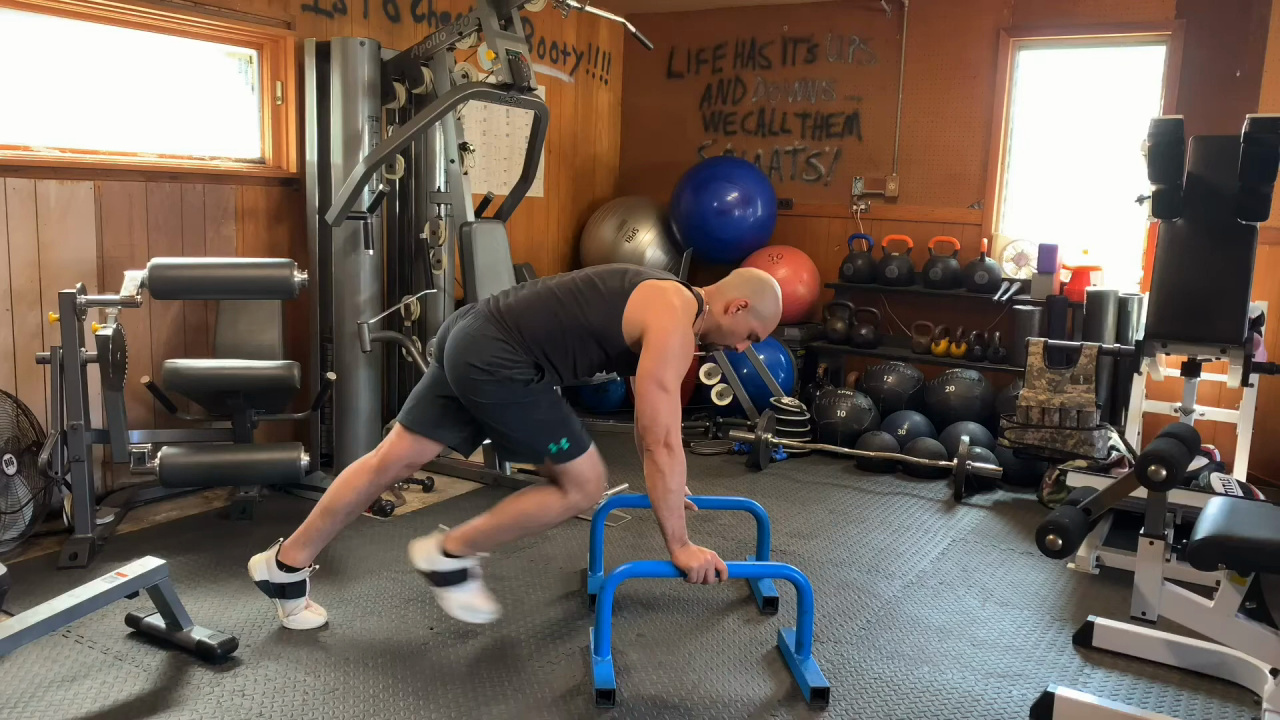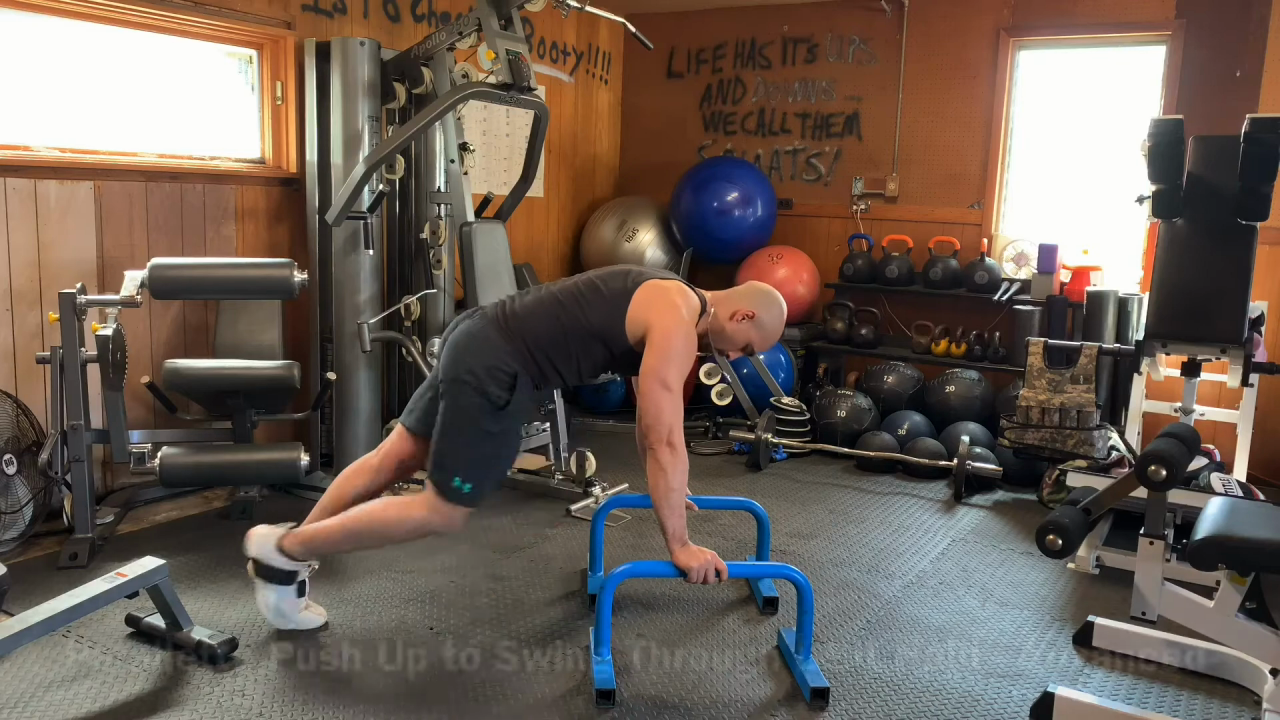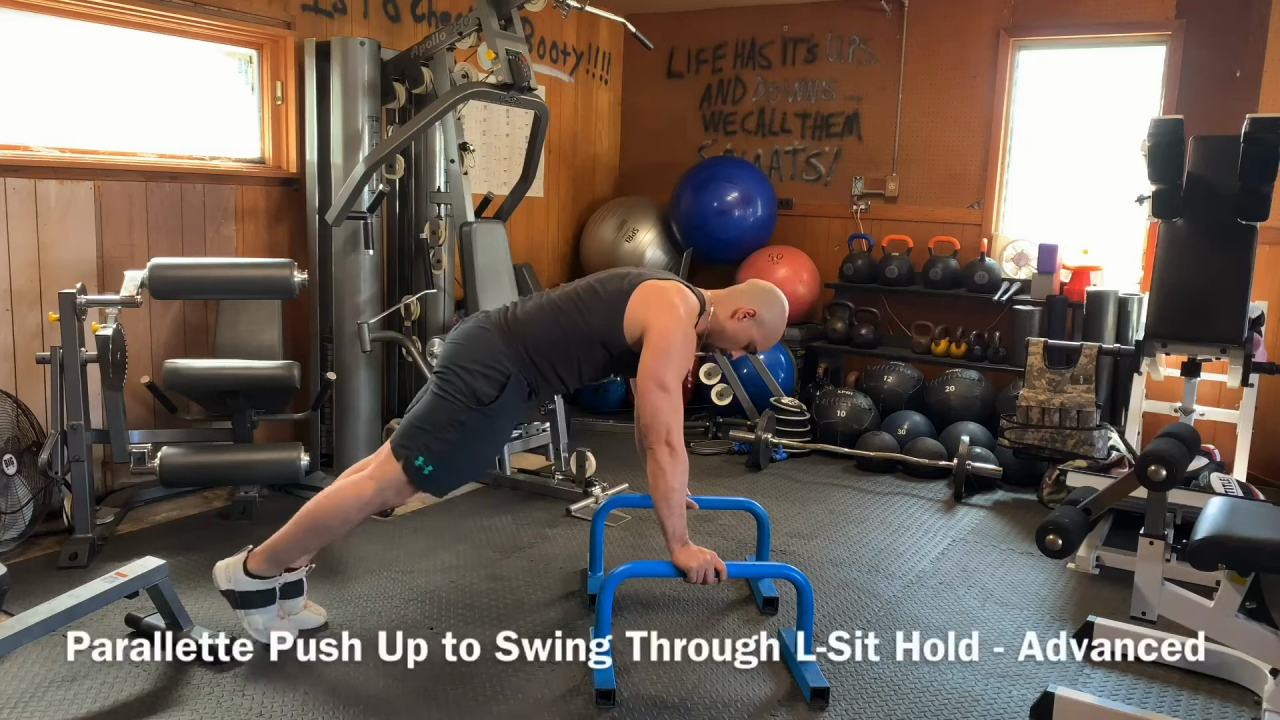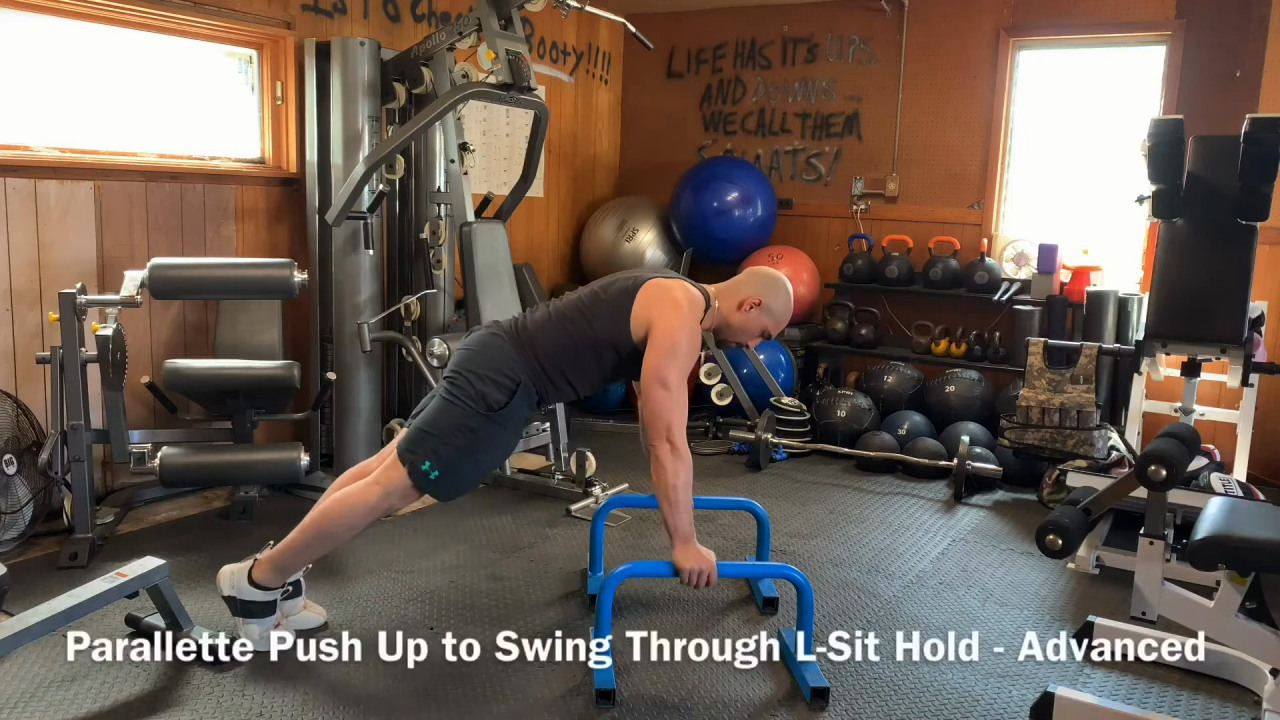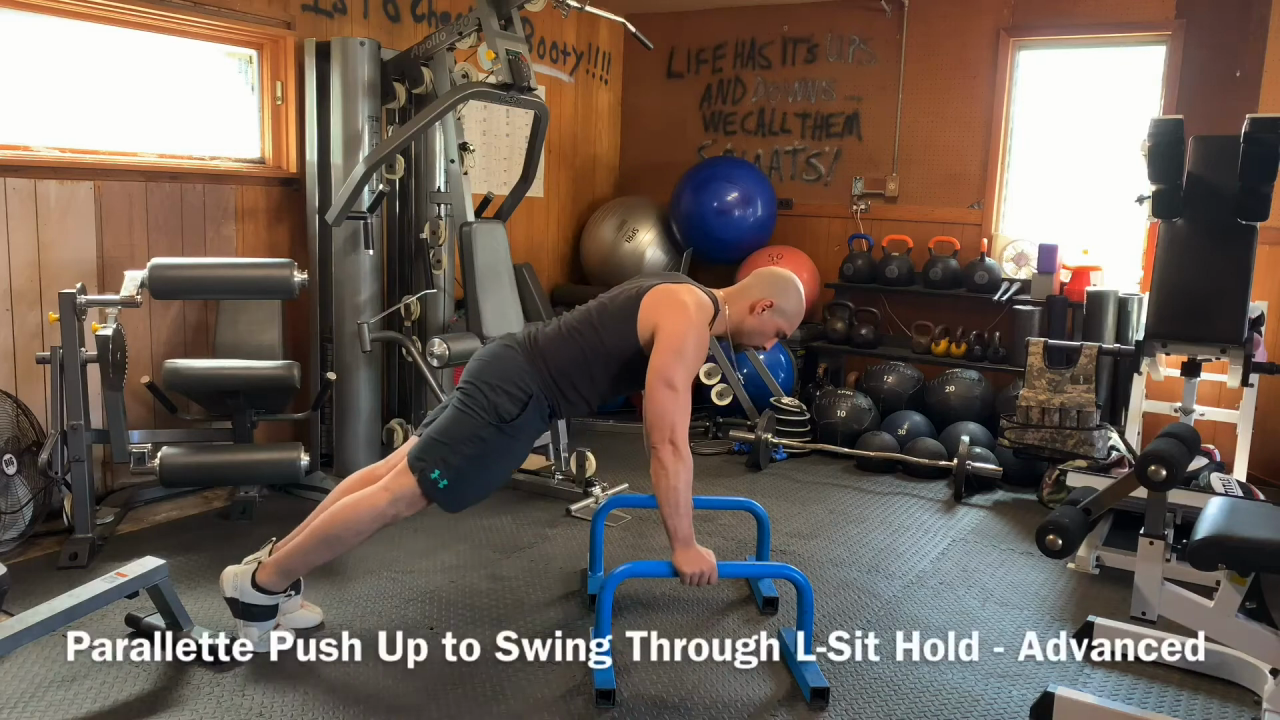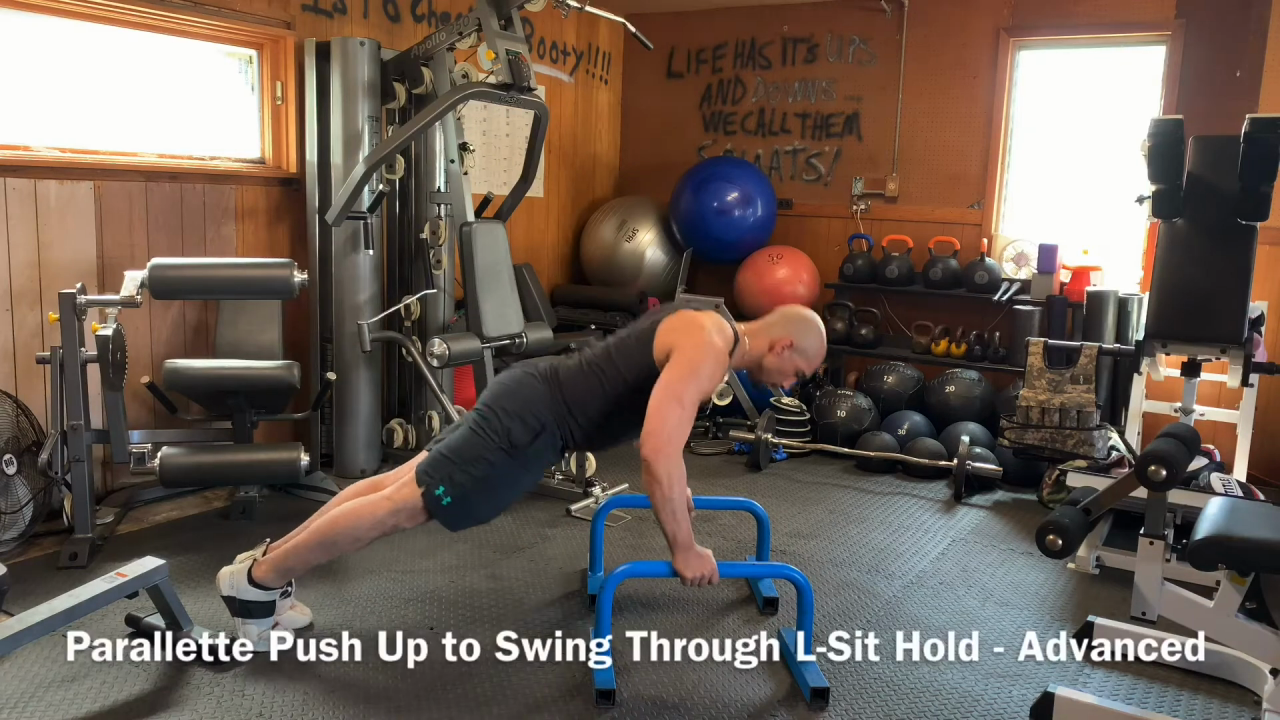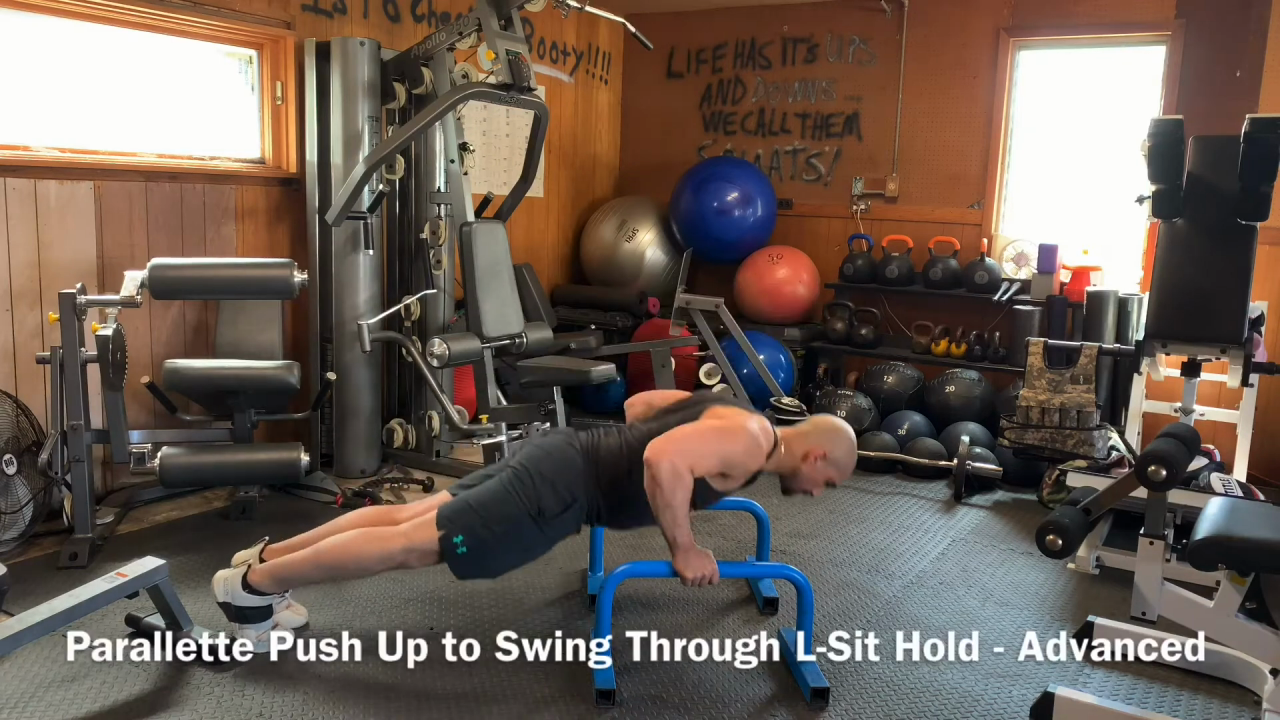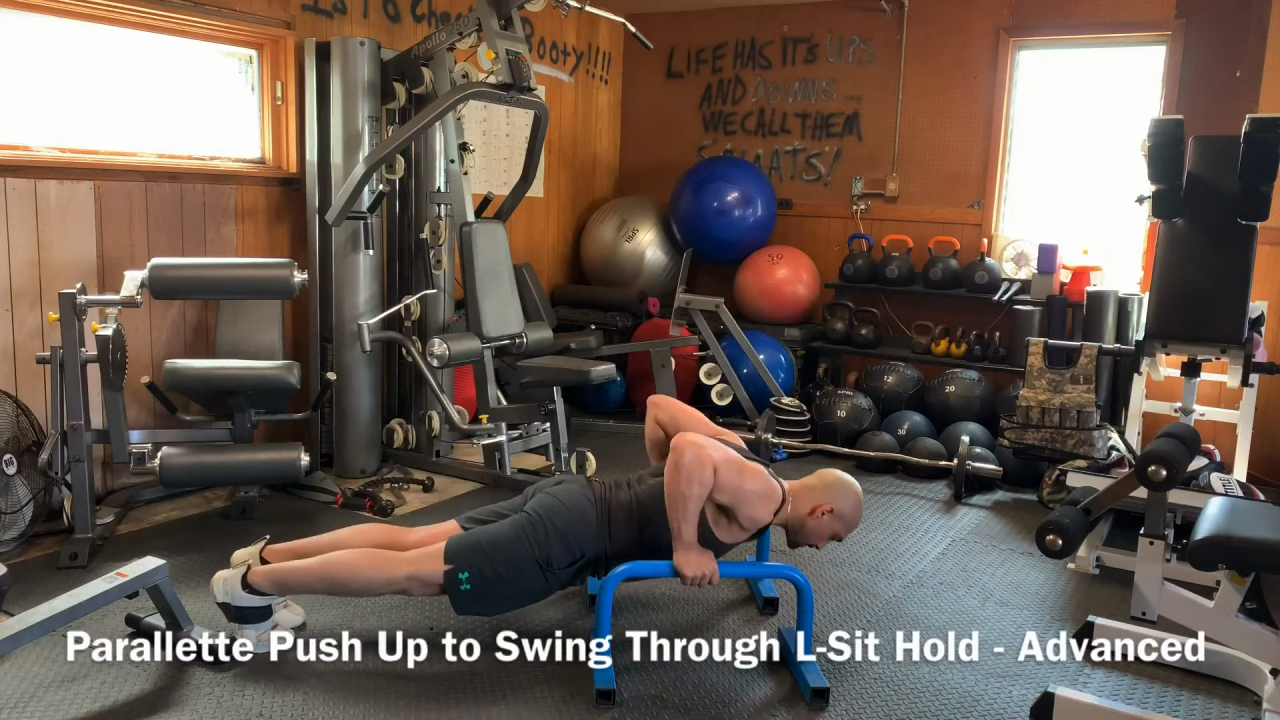
dt=0.3s
person 1, frame 1
left shoulder: (664, 295)
right shoulder: (674, 323)
left elbow: (650, 418)
right elbow: (662, 442)
left wrist: (662, 484)
right wrist: (680, 544)
left hip: (473, 332)
right hip: (496, 360)
left knee: (394, 458)
right knee: (585, 486)
left ankle: (284, 565)
right ankle: (451, 555)
person 1, frame 2
left shoulder: (668, 300)
right shoulder: (678, 322)
left elbow: (650, 417)
right elbow: (665, 440)
left wrist: (663, 486)
right wrist: (680, 544)
left hip: (478, 337)
right hip: (495, 367)
left knee: (392, 460)
right knee: (442, 510)
left ankle: (290, 566)
right ankle: (282, 552)
person 1, frame 3
left shoulder: (668, 297)
right shoulder: (675, 322)
left elbow: (651, 416)
right elbow: (664, 441)
left wrist: (666, 490)
right wrist: (681, 545)
left hip: (484, 345)
right hip: (493, 373)
left knee: (388, 461)
right knee: (386, 482)
left ankle: (285, 572)
right ankle: (252, 572)
person 1, frame 4
left shoulder: (673, 295)
right shoulder: (680, 319)
left elbow: (652, 405)
right elbow: (667, 438)
left wrist: (671, 489)
right wrist: (684, 543)
left hip: (495, 355)
right hip: (502, 381)
left knee: (388, 464)
right knee: (390, 486)
left ankle: (279, 570)
right ankle: (256, 582)
person 1, frame 5
left shoulder: (683, 299)
right shoulder: (688, 321)
left elbow: (658, 417)
right elbow: (669, 442)
left wrist: (671, 489)
right wrist: (684, 545)
left hip: (511, 371)
right hip: (515, 393)
left knee: (396, 469)
right knee: (399, 495)
left ankle: (277, 561)
right ankle: (259, 585)
person 1, frame 6
left shoulder: (705, 327)
right shoulder: (708, 347)
right elbow: (657, 451)
left wrist: (671, 488)
right wrist: (685, 550)
left hip: (530, 396)
right hip: (532, 421)
left knee: (398, 483)
right knee: (401, 508)
left ankle: (270, 559)
right ankle: (257, 582)
person 1, frame 7
left shoulder: (733, 416)
right shoulder: (750, 442)
left elbow: (638, 404)
right elbow: (661, 460)
left wrist: (669, 489)
right wrist: (684, 549)
left hip: (559, 454)
right hip: (560, 487)
left knee: (413, 514)
right knee: (413, 544)
left ankle: (267, 555)
right ankle: (251, 583)
person 1, frame 8
left shoulder: (739, 452)
right shoulder: (760, 498)
left elbow: (658, 406)
right elbow: (689, 451)
right wrist: (685, 546)
left hip: (570, 499)
right hip: (569, 538)
left knee: (414, 539)
right knee: (413, 573)
left ankle: (267, 555)
right ankle: (253, 584)
